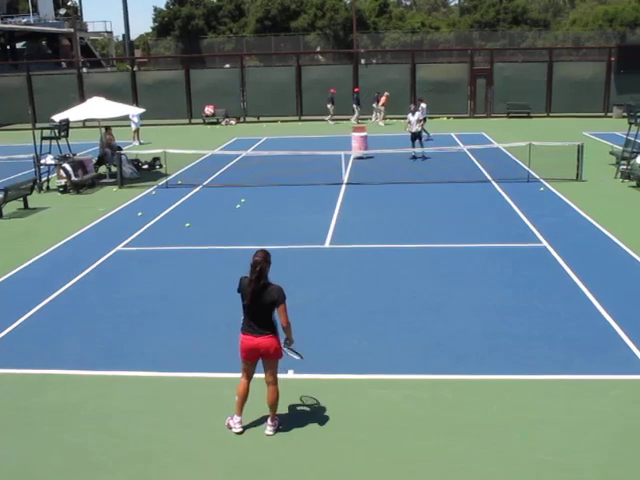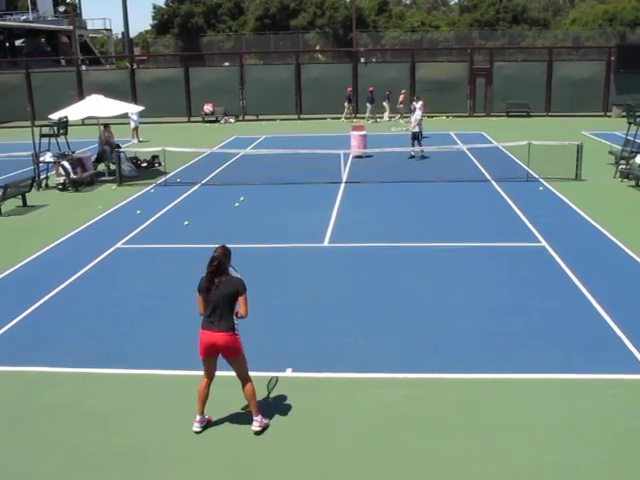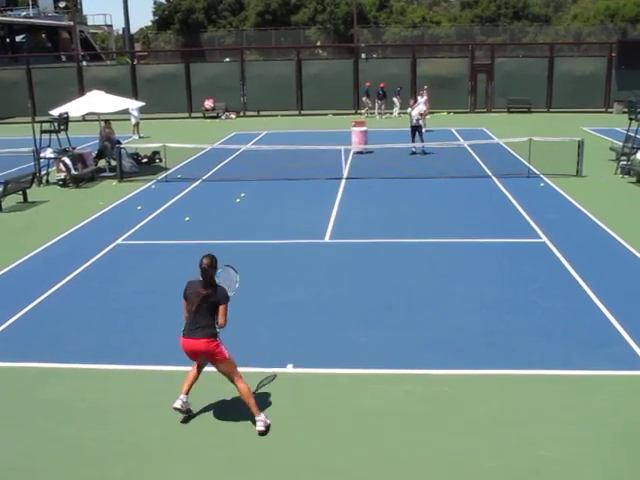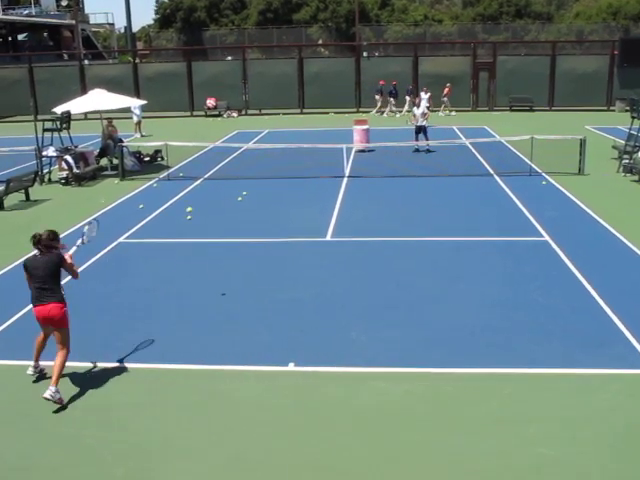
dt=1s
person 1, frame 1
left shoulder: (243, 283)
right shoulder: (276, 291)
right elbow: (284, 323)
right wrist: (290, 338)
left hip: (247, 339)
right hip: (269, 340)
left knee: (246, 378)
right knee: (271, 382)
left ankle: (237, 421)
right ankle: (271, 423)
person 1, frame 2
left shoulder: (203, 282)
right shoulder: (237, 282)
left elbow: (201, 311)
right elbow: (243, 313)
left hip: (206, 335)
right hip: (227, 336)
left knee: (207, 377)
right knee: (244, 378)
left ankle: (199, 419)
right ankle: (257, 419)
person 1, frame 3
left shoulder: (190, 286)
right shoulder: (220, 292)
left elbow: (187, 315)
right elbow: (221, 323)
left hip: (186, 341)
right hip: (207, 342)
left knee: (199, 364)
right knee: (237, 379)
left ankle: (182, 400)
right ankle: (260, 419)
person 1, frame 4
left shoulder: (28, 262)
right shoulder: (55, 256)
left elbow: (31, 286)
right elbow: (75, 275)
right wrist: (69, 261)
left hip: (39, 309)
right hip: (56, 307)
left knee: (45, 333)
right knee: (63, 349)
left ankle: (35, 367)
right ankle: (53, 389)
